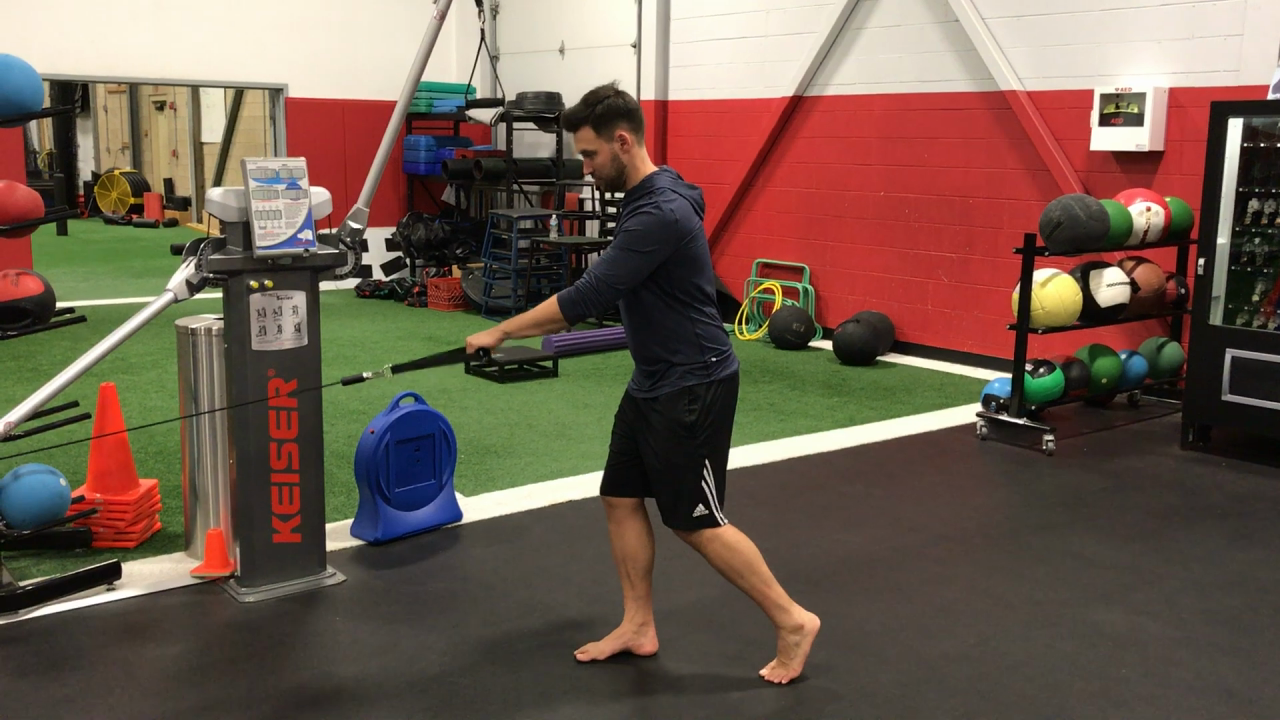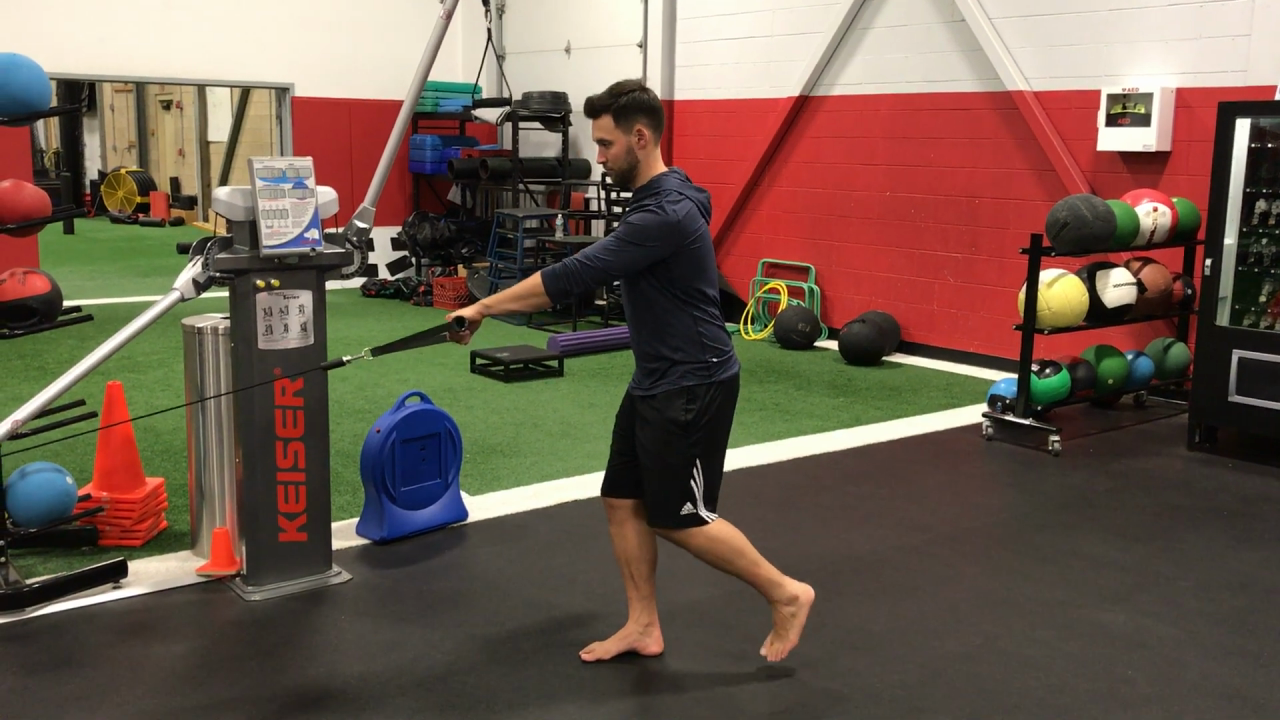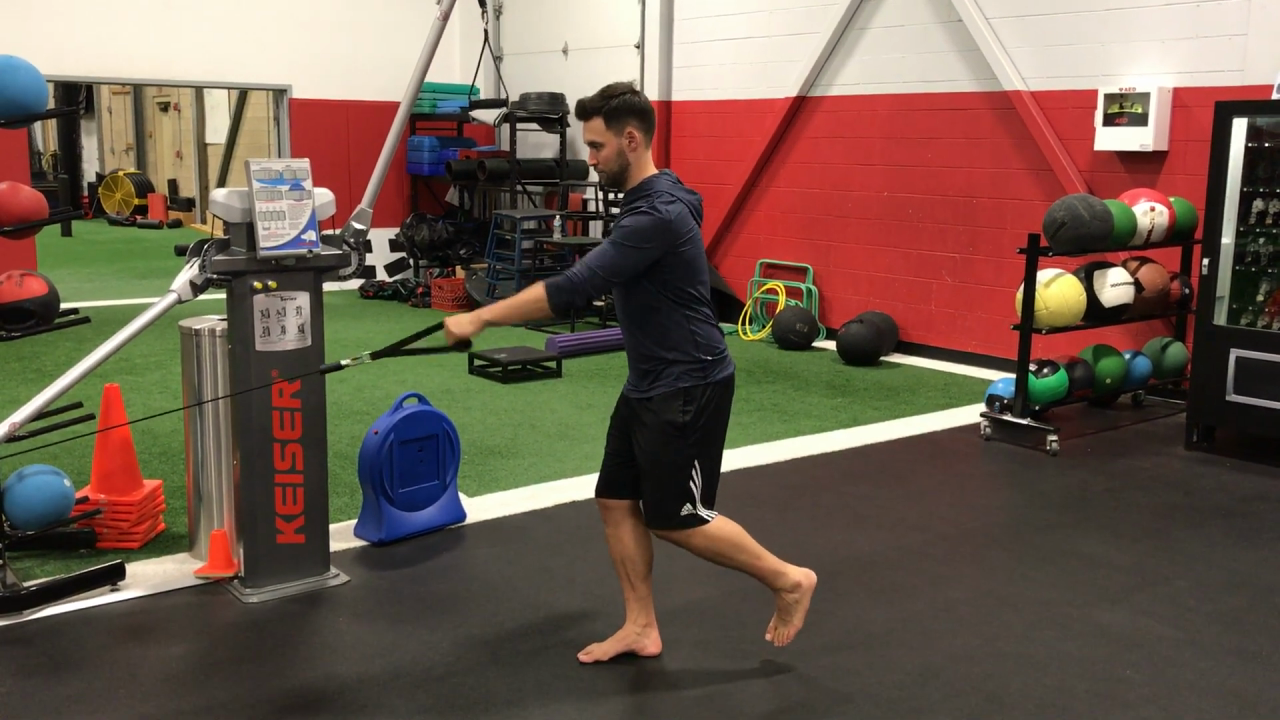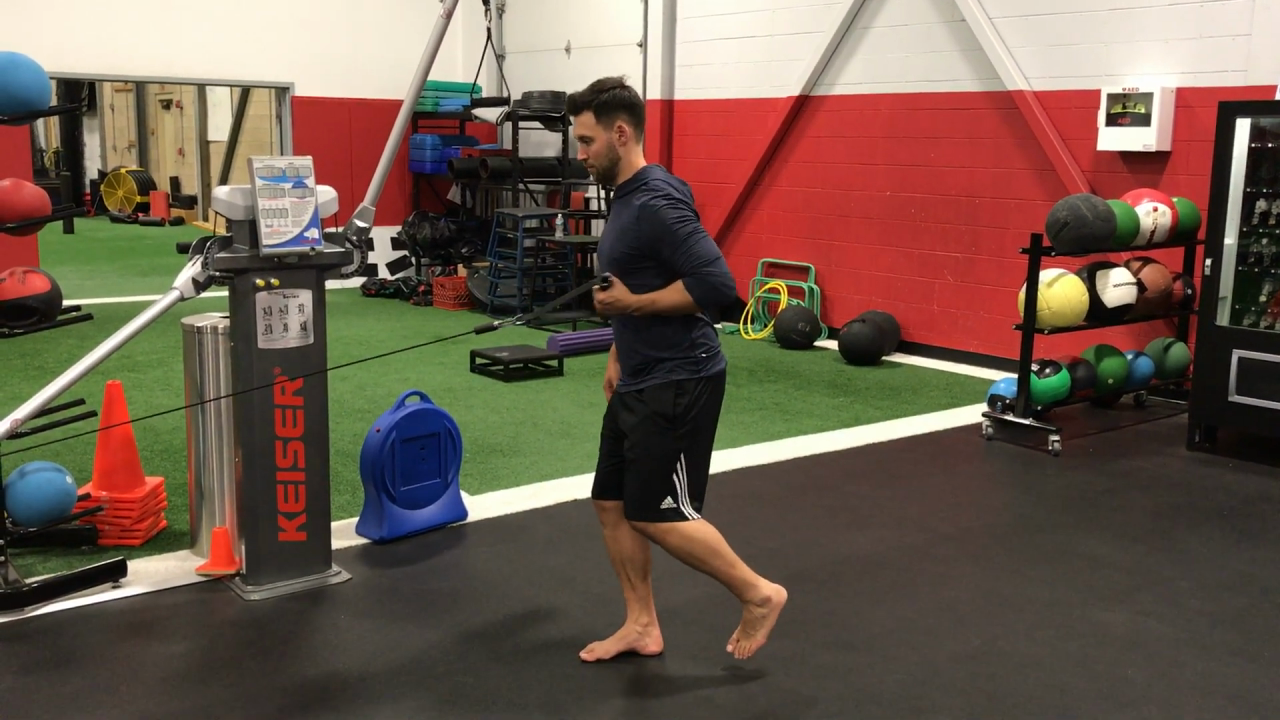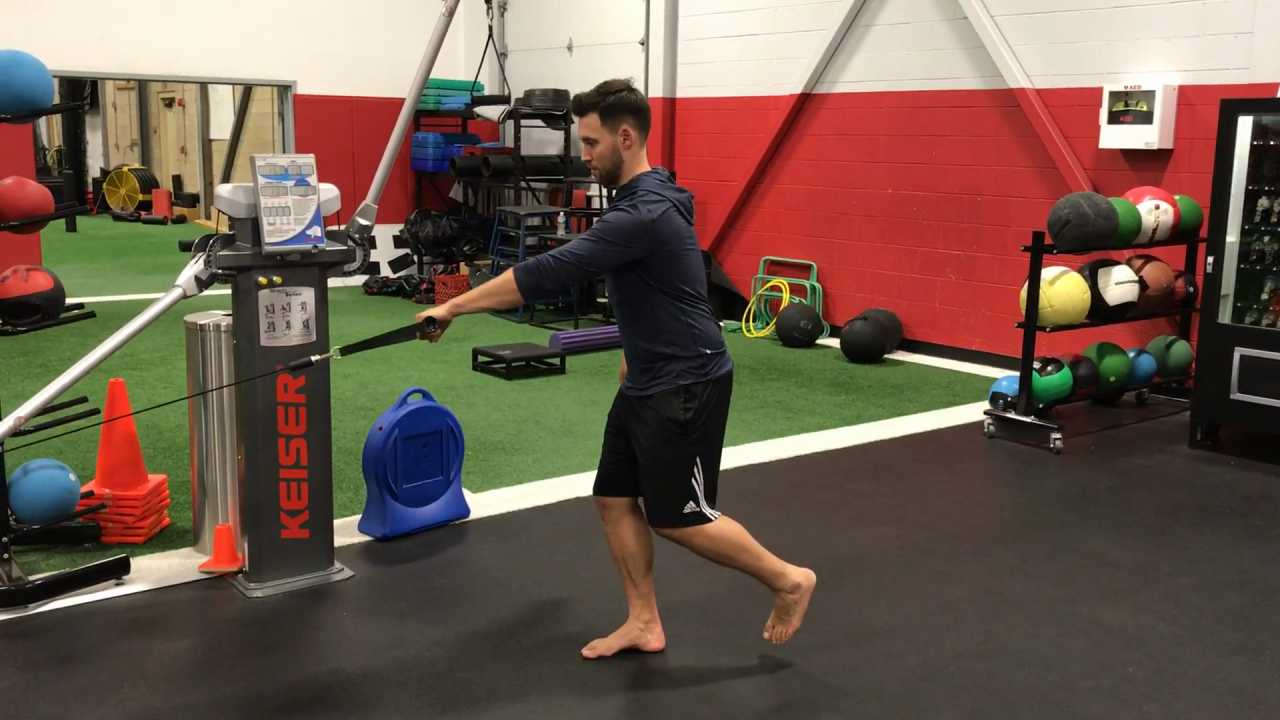
dt=1s
person 1, frame 1
left shoulder: (660, 214)
right shoulder: (645, 200)
left elbow: (588, 297)
left wrist: (499, 331)
left hip: (693, 386)
right hip: (654, 381)
left knee: (695, 520)
right knee: (622, 500)
left ankle: (792, 620)
right ankle: (639, 627)
person 1, frame 2
left shoulder: (666, 213)
right shoulder: (654, 200)
left elbow: (576, 275)
left wrist: (483, 308)
left hip: (693, 385)
right hip: (656, 381)
left knee: (679, 519)
right knee: (622, 501)
left ankle: (785, 596)
right ankle: (643, 626)
person 1, frame 3
left shoulder: (656, 215)
right shoulder: (647, 201)
left elbow: (575, 287)
left wrist: (478, 318)
left hip: (687, 386)
right hip: (650, 382)
left knee: (677, 519)
right knee: (616, 502)
left ankle: (788, 580)
right ankle: (641, 628)
person 1, frame 4
left shoulder: (657, 204)
right shoulder: (628, 198)
left elbow: (716, 286)
left wrist: (633, 303)
right wrist: (617, 355)
left hip: (678, 381)
right hip: (641, 379)
left knee: (657, 514)
right knee: (612, 504)
left ankle: (758, 594)
right ankle: (642, 626)
person 1, frame 5
left shoulder: (642, 213)
right shoulder: (641, 199)
left elbow: (549, 273)
left wrist: (454, 306)
right wrist: (635, 349)
left hip: (685, 384)
right hip: (650, 379)
left knee: (679, 517)
right knee: (615, 500)
left ankle: (788, 580)
right ankle: (644, 624)
